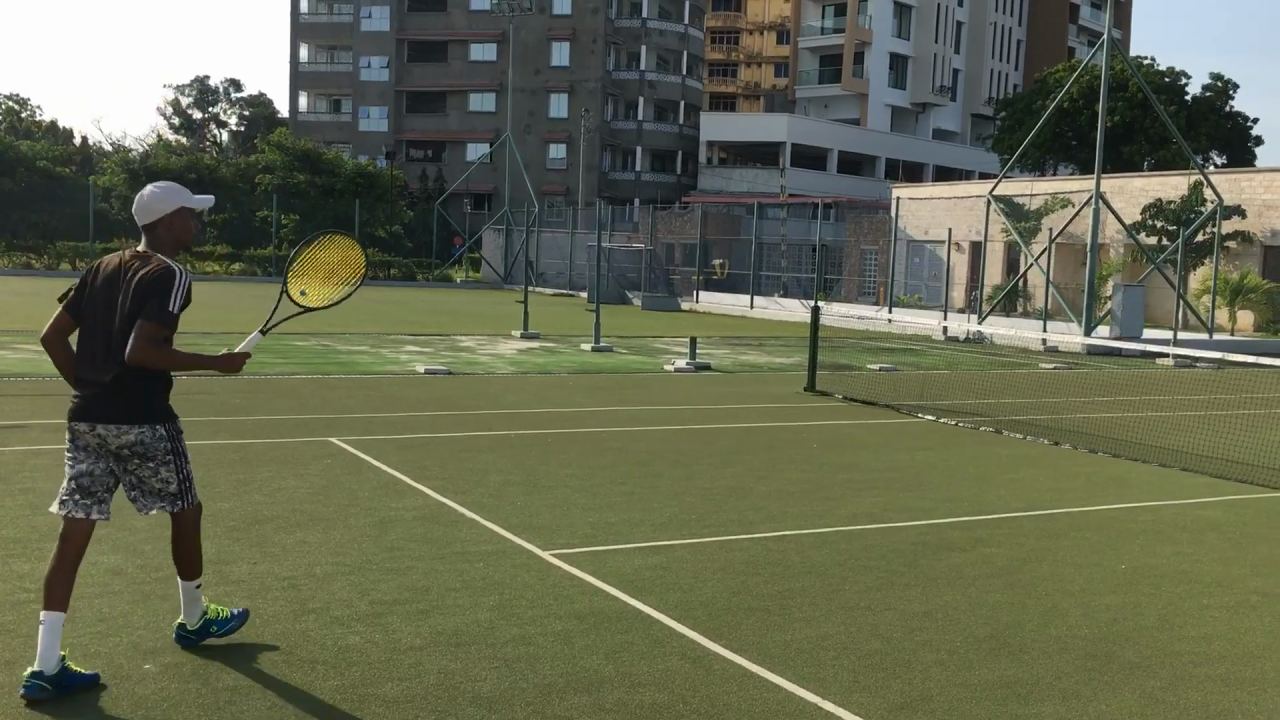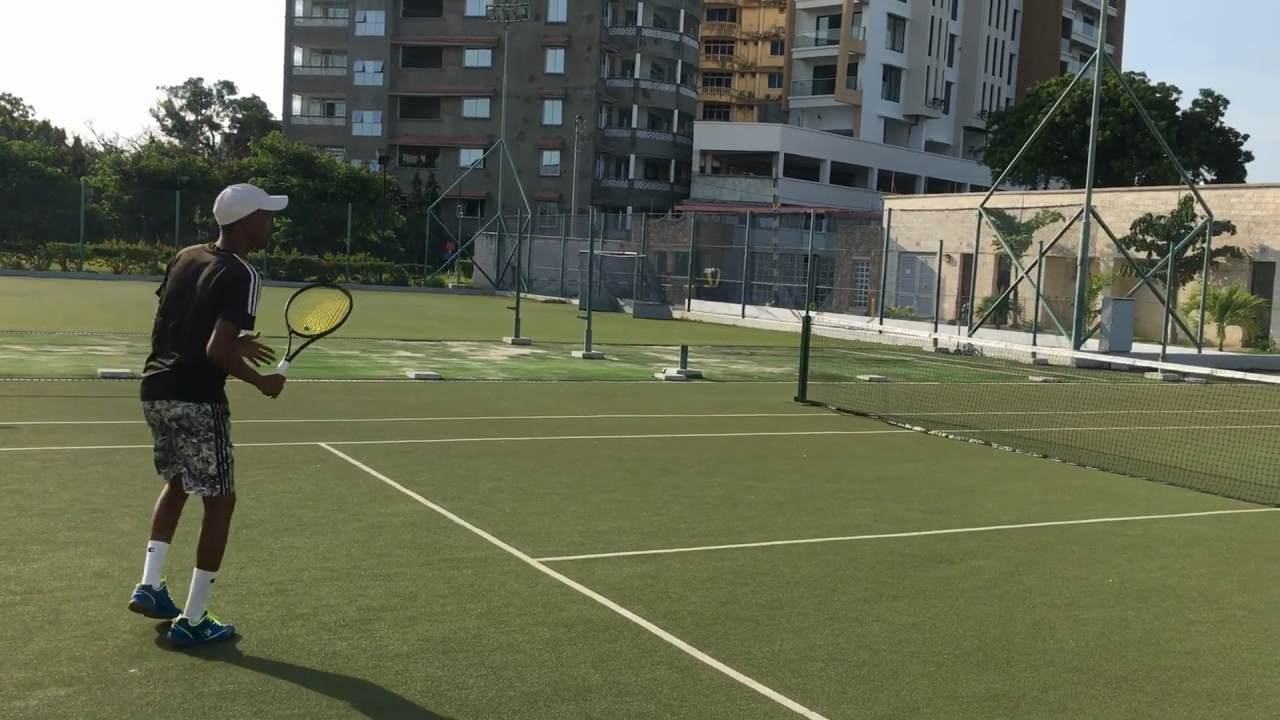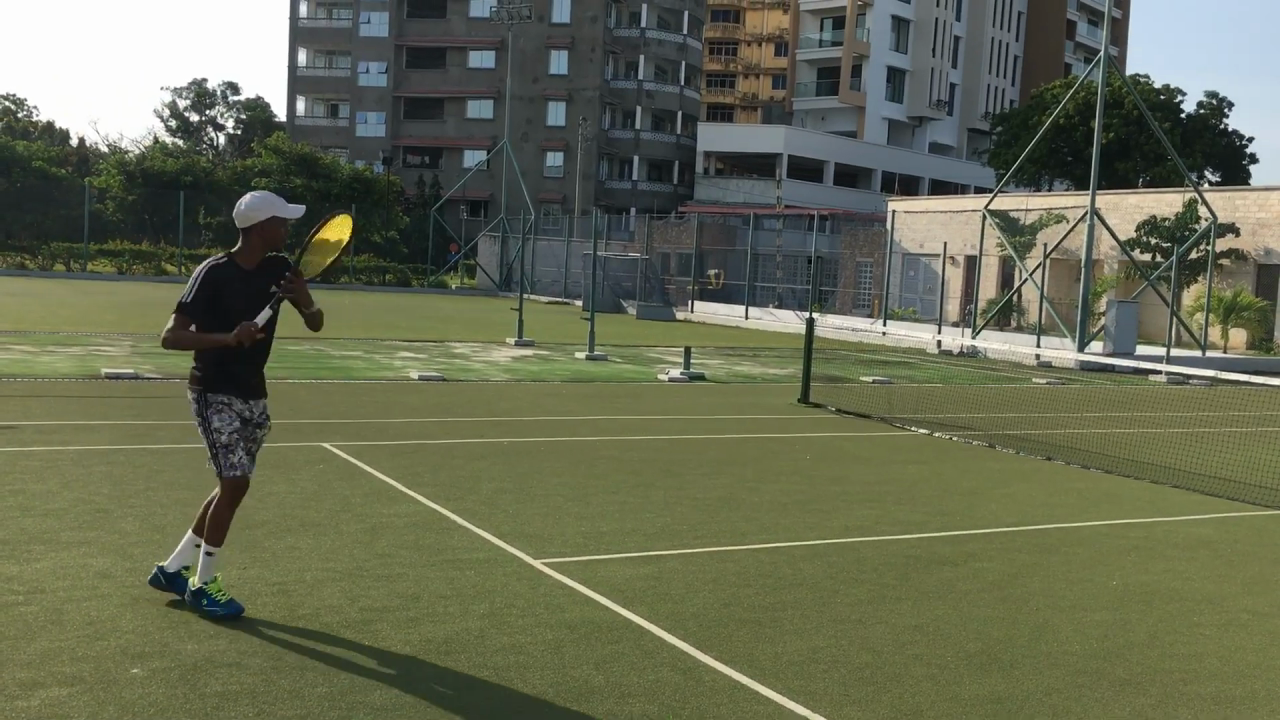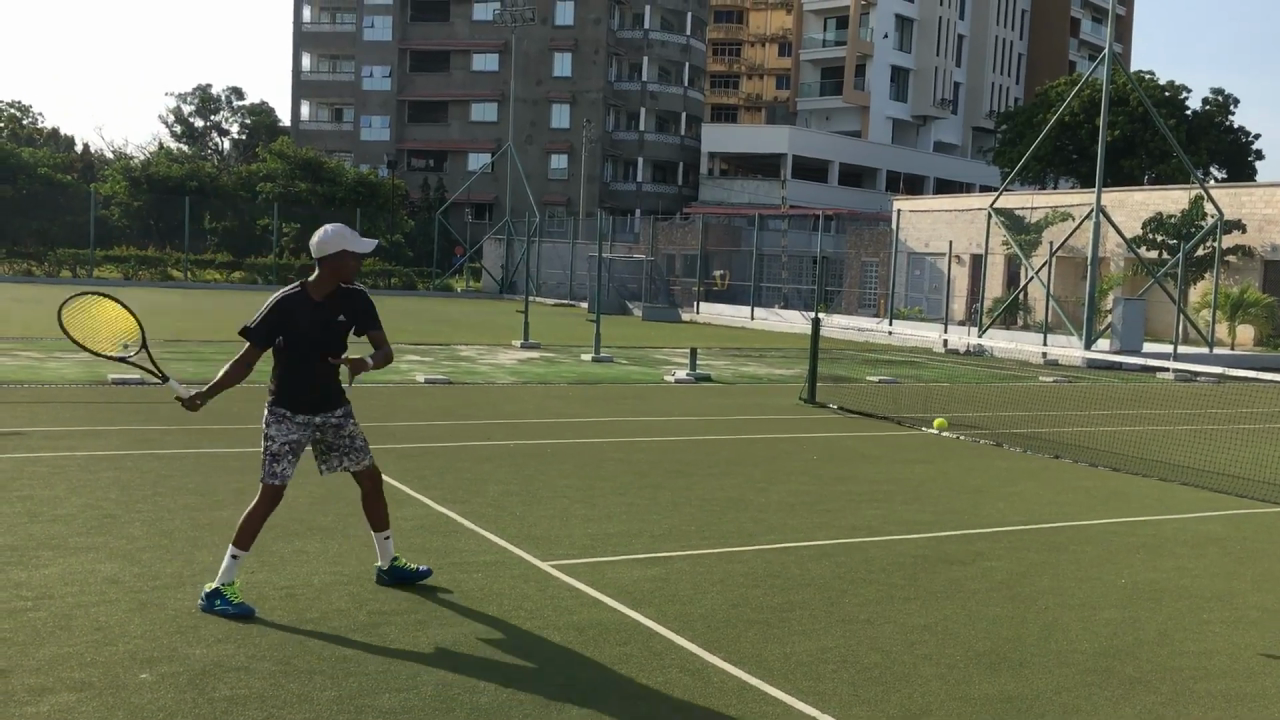
dt=0.5s
person 1, frame 1
left shoulder: (102, 268)
right shoulder: (171, 275)
left elbow: (52, 337)
right elbow: (139, 352)
right wrist: (213, 363)
left hip: (87, 419)
right hip: (143, 420)
left knee: (74, 532)
right knee: (186, 513)
left ankle: (45, 668)
right ankle: (196, 620)
person 1, frame 2
left shoulder: (186, 259)
right shoulder: (241, 274)
right elbow: (216, 351)
right wrist: (258, 380)
left hip: (157, 391)
right hip: (196, 399)
left knee: (177, 486)
right knee: (219, 502)
left ankle: (150, 589)
right ankle: (192, 621)
person 1, frame 3
left shoulder: (279, 267)
right shoulder: (213, 272)
left elbow: (315, 324)
right elbow: (171, 337)
left wrist: (305, 301)
right wrist: (227, 338)
left hip: (252, 394)
right hip: (215, 393)
left knee: (231, 484)
right knee: (235, 483)
left ankle: (172, 570)
right ankle: (202, 584)
person 1, frame 4
left shoulder: (356, 300)
right shoulder: (284, 304)
left elbow: (384, 350)
right elbow: (245, 361)
left wrist: (367, 363)
right wrist: (204, 395)
left hip: (333, 408)
right hip: (287, 412)
left knee: (371, 479)
right knee: (270, 494)
left ankle: (388, 563)
right ankle: (220, 587)
